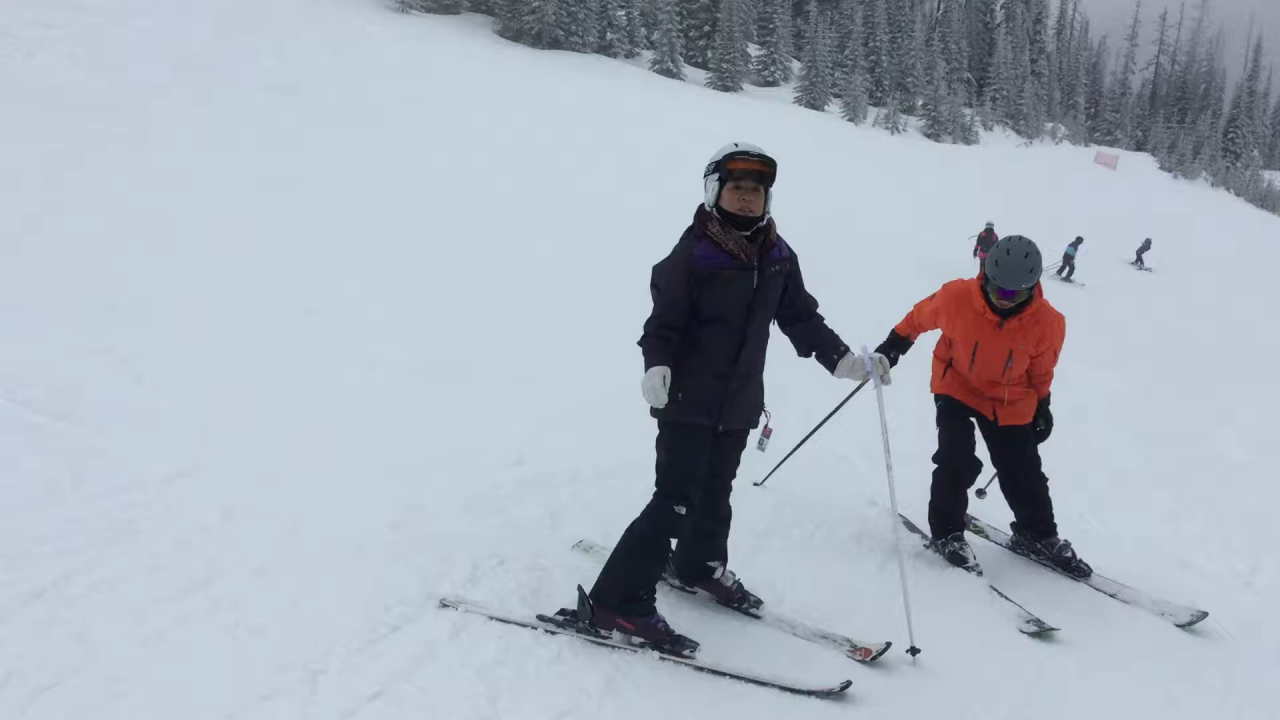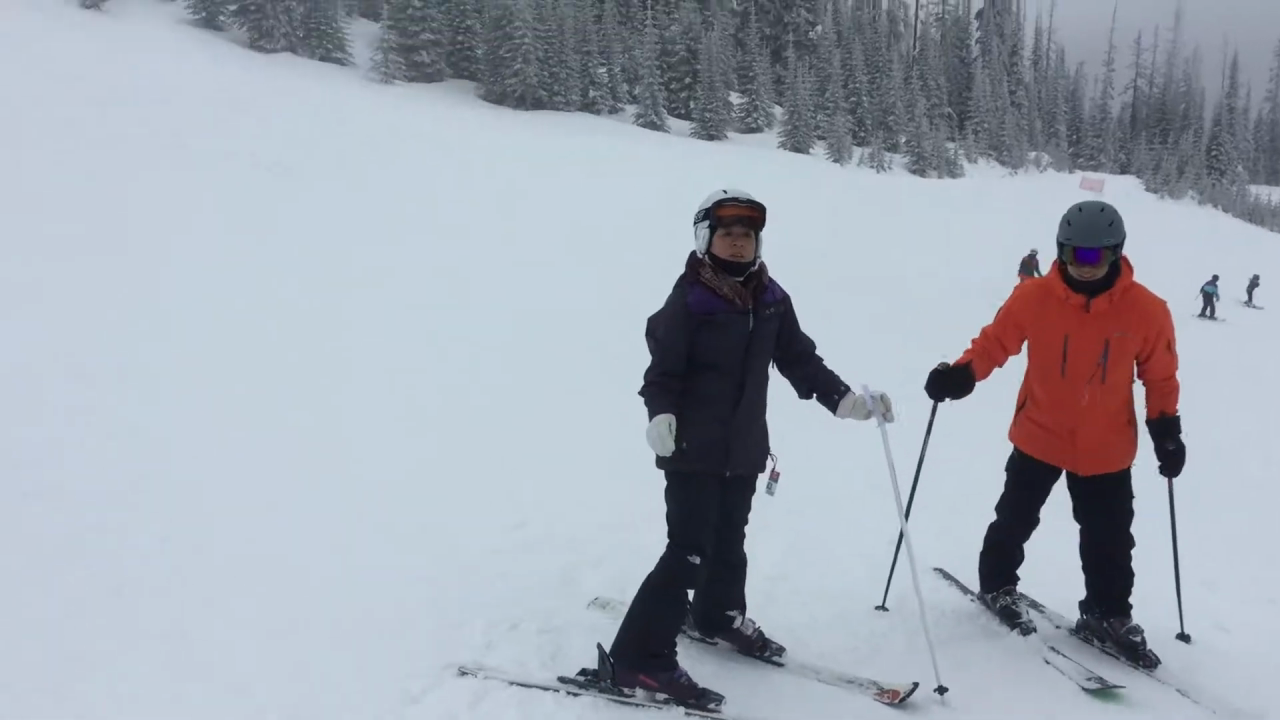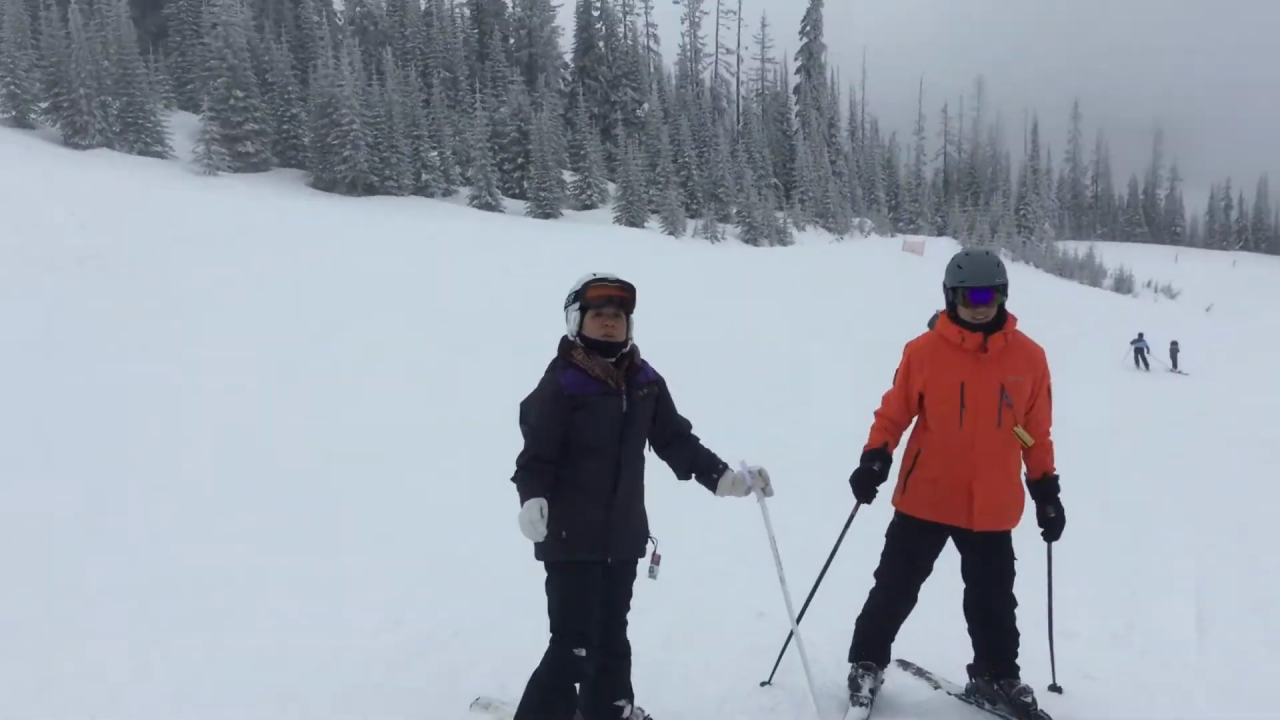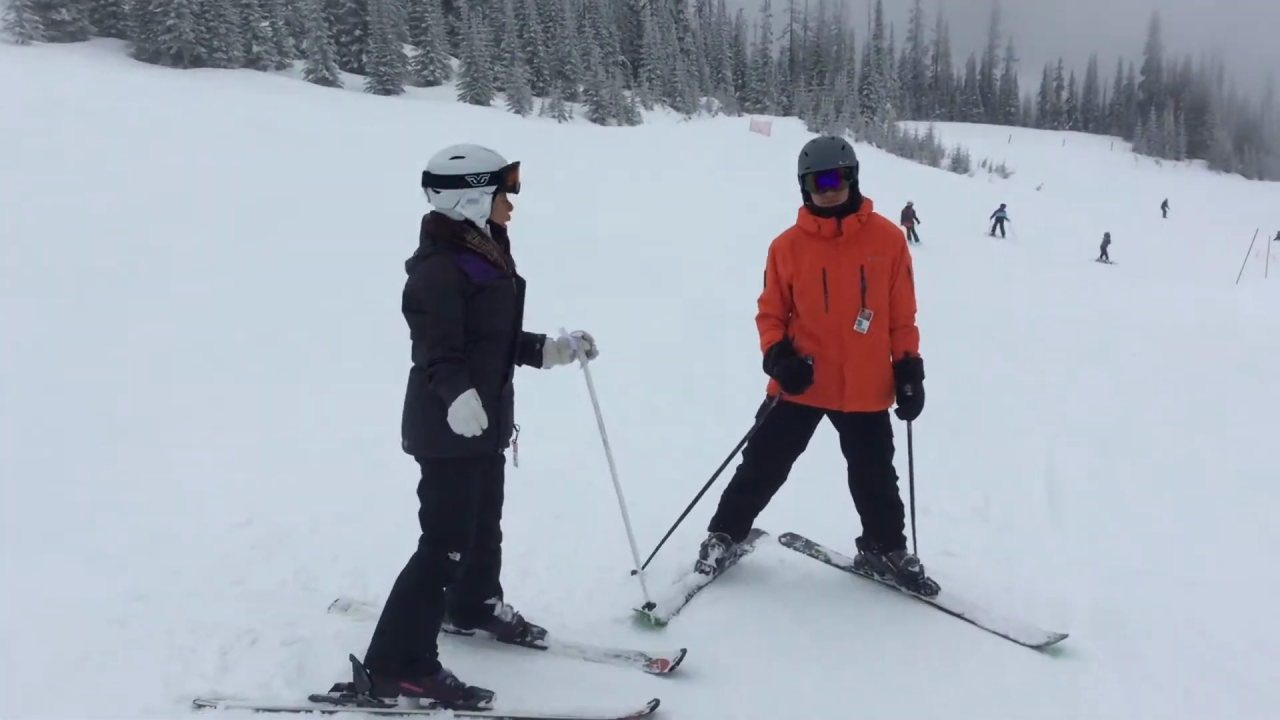
dt=1s
person 1, frame 1
left shoulder: (778, 258)
right shoulder: (693, 253)
left elbow: (801, 318)
right elbow: (664, 320)
left wrist: (844, 359)
right wrist: (657, 366)
left hip: (738, 402)
right hip: (688, 399)
left knee: (715, 493)
right knee: (676, 501)
left ankle: (700, 565)
right ankle: (620, 602)
person 1, frame 2
left shoulder: (771, 300)
right shoulder: (688, 300)
left elbow: (800, 359)
right elbow: (663, 369)
left wrist: (845, 399)
right wrist: (661, 414)
left hip: (743, 447)
right hip: (692, 447)
left knee: (728, 541)
right knee: (689, 553)
left ankle: (720, 614)
right ankle: (640, 658)
person 1, frame 3
left shoulder: (644, 383)
right shoulder: (561, 384)
left elbow: (676, 441)
right elbow: (536, 456)
left wrist: (724, 479)
right wrist: (534, 501)
left hip: (623, 537)
right hip: (570, 538)
left knee: (611, 635)
right knee: (574, 647)
person 1, frame 4
left shoulder: (486, 259)
right shoulder: (441, 269)
right elbow: (437, 350)
left wrist: (549, 349)
right wrist: (457, 397)
left hip: (486, 422)
right hip: (449, 427)
left knee: (483, 524)
right knee: (446, 542)
left ankle: (474, 604)
right ankle: (397, 664)
person 2, frame 1
left shoulder: (1047, 323)
right shoulder: (956, 297)
left elbow: (1041, 367)
right elbow: (922, 316)
left wrist: (1040, 407)
right wrist: (895, 342)
left hip: (1008, 402)
right hip: (956, 389)
left knee: (1025, 472)
right knee: (956, 460)
left ankle: (1038, 535)
right ankle: (947, 533)
person 2, frame 2
left shoulder: (1147, 310)
right shoulder: (1033, 297)
left elbow: (1160, 375)
right elbow: (994, 343)
left wrist: (1165, 428)
right wrist: (960, 375)
left hip: (1106, 447)
right hip: (1039, 436)
left knee: (1110, 538)
right knee: (1015, 519)
left ankle: (1108, 613)
right ankle: (997, 586)
person 2, frame 3
left shoulder: (1028, 357)
right shoulder: (923, 351)
left elbow: (1036, 430)
right elbow: (893, 413)
left wrist: (1046, 488)
right wrist: (874, 459)
left hip: (993, 507)
right hip: (925, 499)
left knee: (993, 600)
right knee: (894, 589)
left ankle: (996, 677)
right ankle: (866, 663)
person 2, frame 4
left shoulder: (887, 239)
right shoulder: (787, 245)
left elbow: (901, 313)
right elbow: (771, 312)
left wrist: (909, 367)
right wrist: (777, 356)
left hip: (866, 387)
right hip: (801, 383)
left knee: (875, 475)
right knee: (763, 466)
left ankle: (884, 547)
right ankle: (725, 534)
